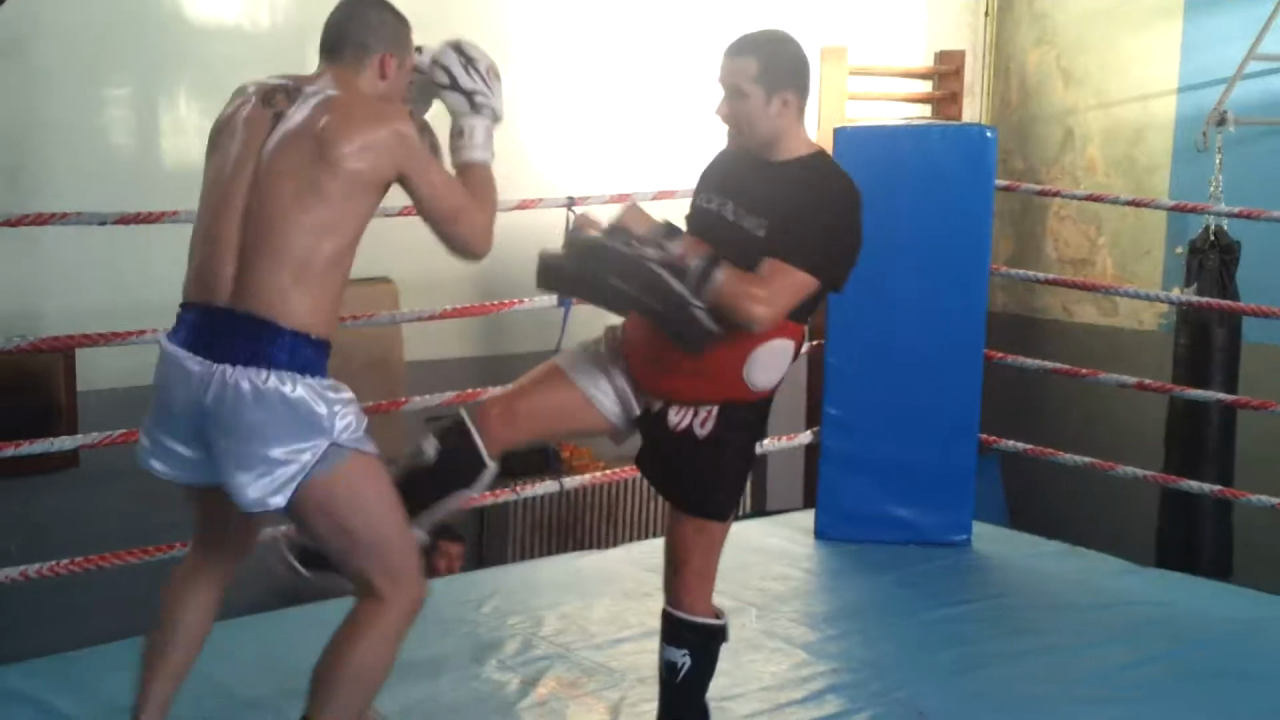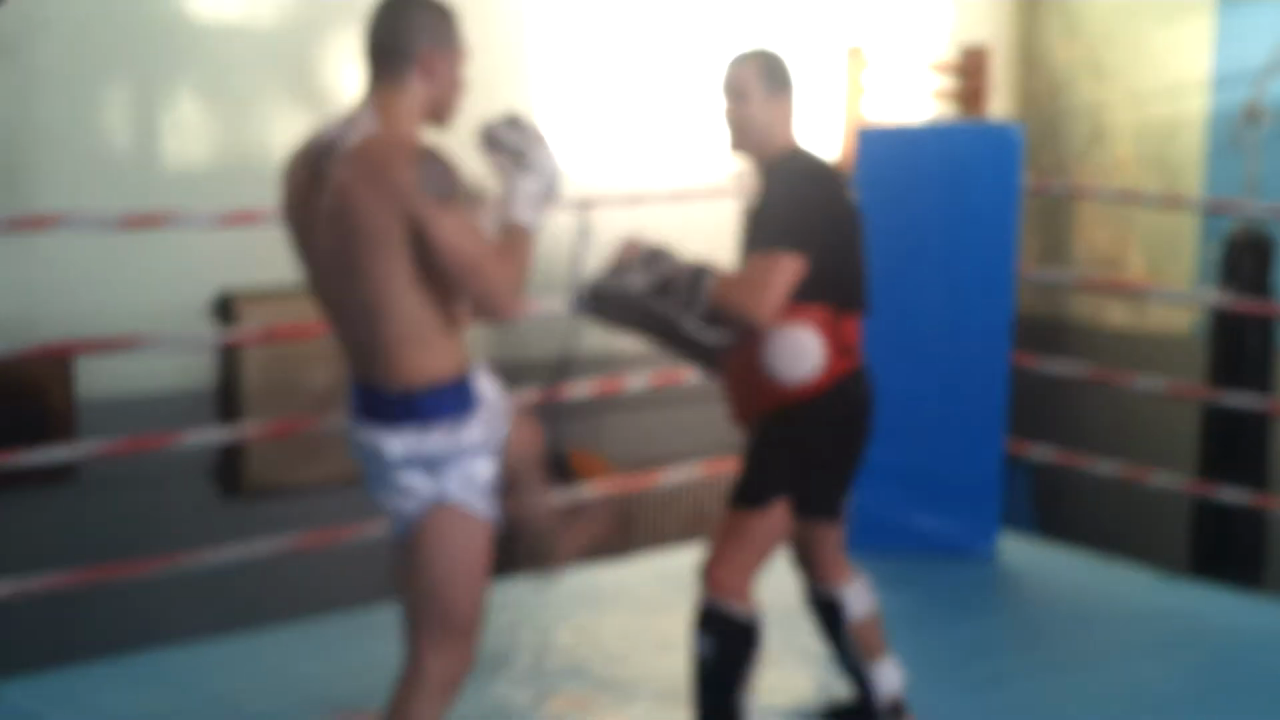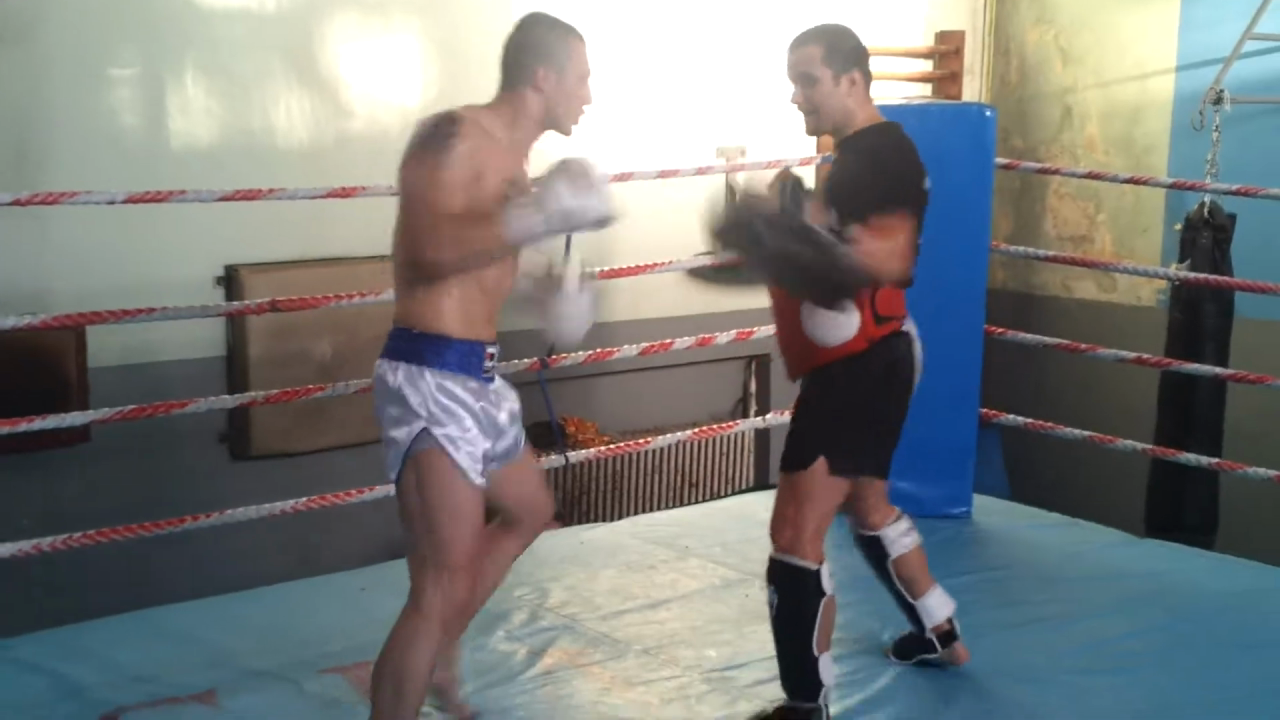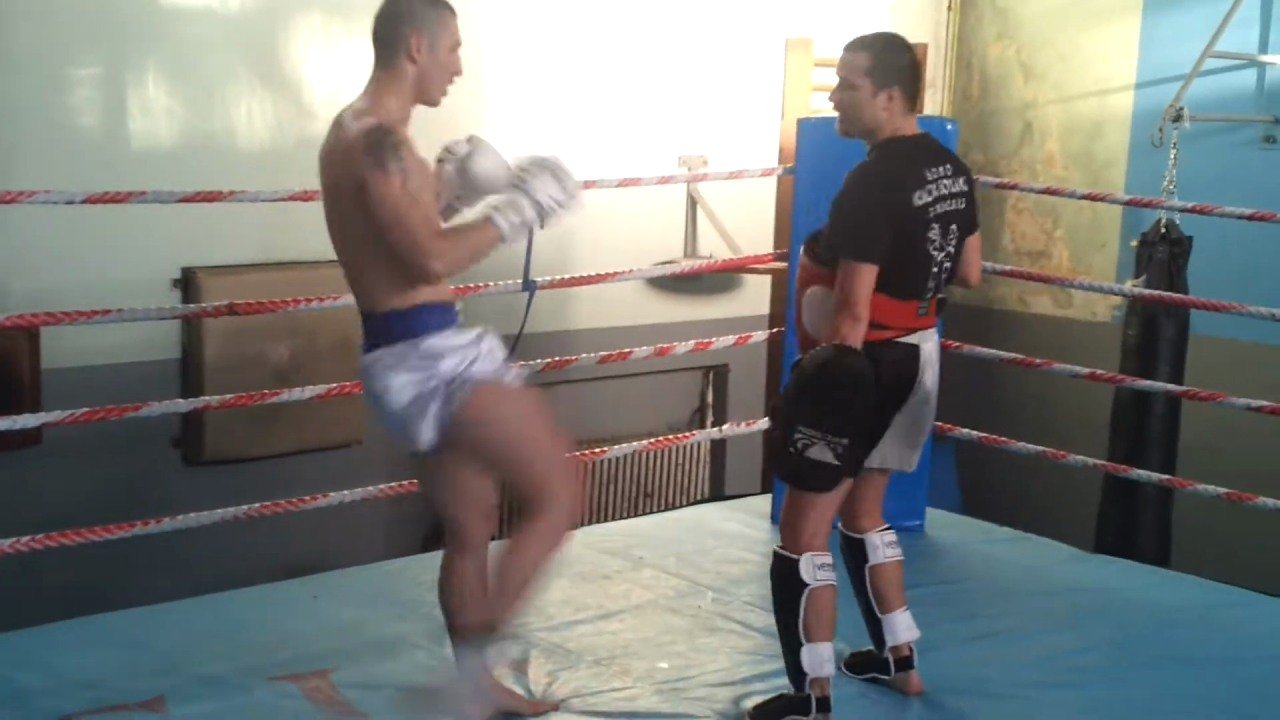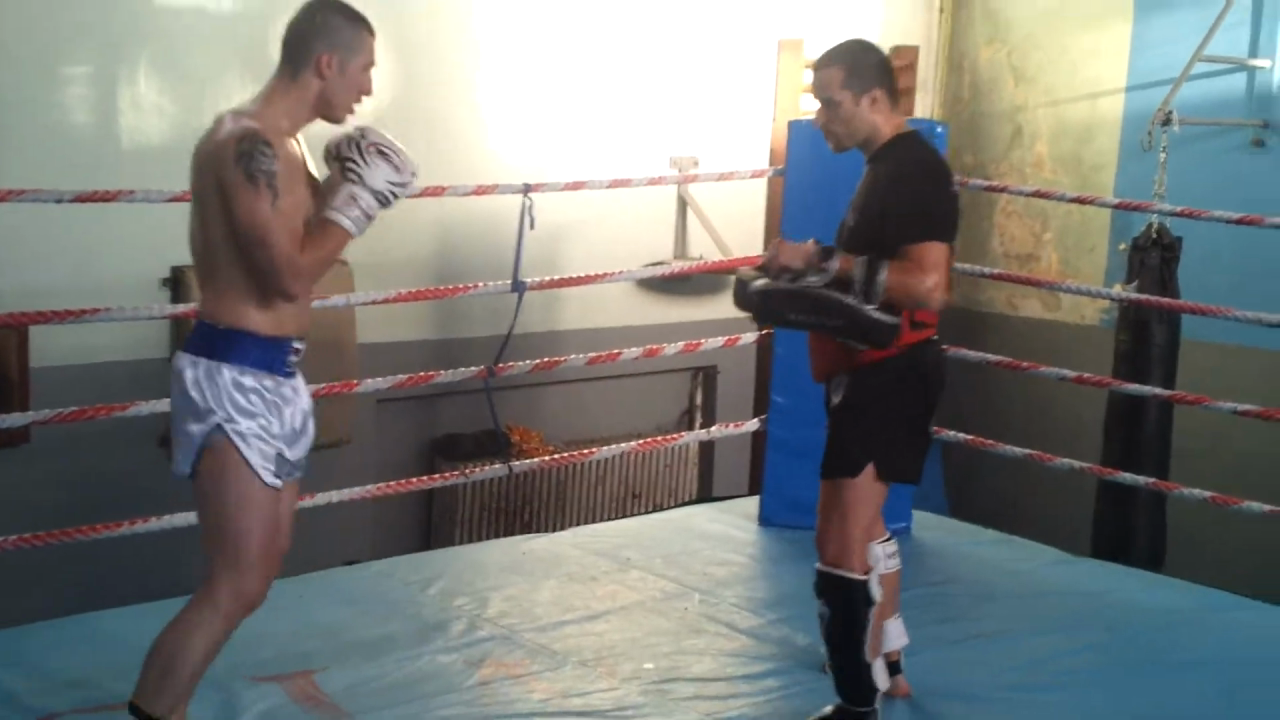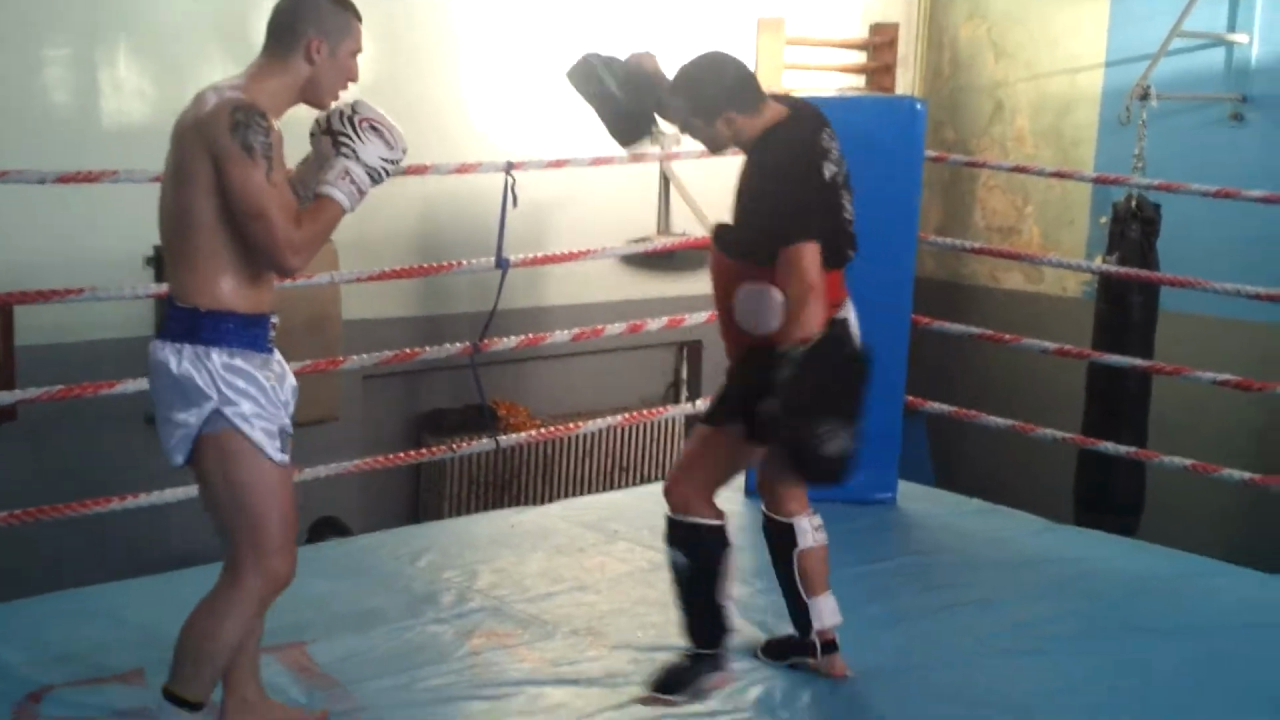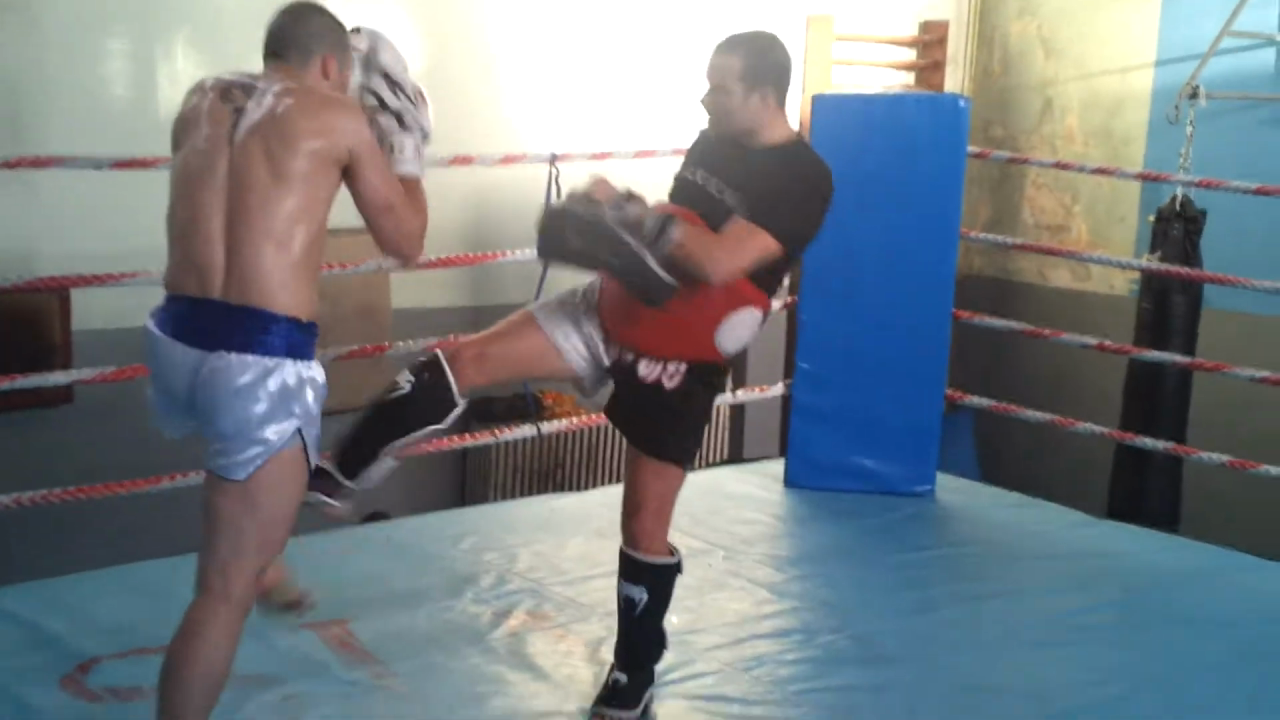
dt=0.7s
person 1, frame 1
left shoulder: (245, 103)
right shoulder: (387, 128)
right elbow: (469, 236)
right wrist: (477, 124)
left hip: (192, 360)
right hip: (277, 382)
left knee: (219, 547)
right knee: (397, 592)
person 1, frame 2
left shoulder: (311, 160)
right shoulder: (408, 165)
right elbow: (500, 297)
right wrist: (526, 191)
right hip: (425, 427)
left knee: (524, 444)
right knee: (443, 653)
left ankle: (544, 539)
person 1, frame 3
left shoulder: (511, 155)
right shoulder: (450, 134)
right elbow: (432, 247)
right wrist: (540, 212)
left hip: (471, 374)
right hip: (427, 378)
left knee: (529, 511)
right knee: (444, 591)
person 1, frame 4
left shoulder: (357, 134)
right shoulder: (379, 136)
right elbow: (430, 259)
left wrist: (455, 182)
right wrist: (519, 207)
left hip: (408, 354)
right hip: (428, 349)
left knee: (471, 532)
right knee: (558, 497)
person 1, frame 5
left shoulder: (274, 143)
right shoulder: (248, 143)
left elbow: (293, 249)
right elbow: (292, 276)
left wrist: (344, 184)
right wrist: (362, 193)
left hip: (268, 375)
right hip: (235, 378)
left knee: (257, 568)
right knee: (234, 584)
person 1, frame 6
left shoulder: (231, 108)
right shoulder: (241, 118)
right elbow: (287, 252)
left wrist: (323, 165)
right wrist: (356, 173)
left hip: (232, 350)
right hip: (217, 357)
left knee: (260, 550)
right knee: (265, 565)
person 1, frame 7
left shoulder: (202, 101)
right shoulder: (340, 115)
right elbow: (404, 242)
right wrist: (406, 134)
left hip: (178, 341)
right hip: (266, 359)
right knee: (229, 587)
left ankle: (261, 566)
person 2, frame 1
left shoulder: (830, 198)
right shoulder: (727, 166)
left elbow: (761, 306)
left wrist: (662, 242)
right wrist: (637, 242)
left hip: (720, 404)
right hip: (638, 355)
left knee: (689, 586)
right knee: (497, 416)
person 2, frame 2
left shoulder: (800, 184)
right shoulder: (791, 184)
left elbow: (757, 303)
left wrist: (661, 271)
left hip: (813, 407)
right hip: (803, 405)
left knee: (726, 577)
right knee: (824, 559)
person 2, frame 3
left shoulder: (876, 157)
right shoulder: (862, 154)
left elbow: (889, 257)
right elbow: (826, 253)
left wrist: (804, 230)
right wrist: (785, 223)
left hip: (857, 368)
right hip: (860, 363)
left knee: (794, 537)
right knee: (868, 503)
right ankle: (941, 633)
person 2, frame 4
left shoulder: (872, 182)
right shoulder: (949, 168)
left elbow: (852, 304)
right elbow: (967, 273)
left wrist: (828, 392)
left hip: (868, 363)
right hip: (917, 358)
left knee: (803, 529)
right knee: (862, 510)
right ankle: (898, 658)
person 2, frame 5
left shoulder: (912, 171)
right shoulder: (890, 167)
left elbow: (924, 284)
left wrist: (825, 265)
right wrist: (818, 261)
left hip: (890, 376)
right hip: (877, 373)
left knee: (840, 546)
right knee: (863, 525)
right ankle: (884, 656)
person 2, frame 6
left shoulder: (780, 167)
right shoulder: (794, 122)
left elbow: (805, 289)
left wrist: (798, 389)
right wrist: (653, 88)
left hip: (810, 351)
right hip: (815, 346)
left knee: (686, 484)
right knee: (784, 494)
left ankle: (706, 652)
right ankle: (821, 642)
person 2, frame 7
left shoulder: (803, 180)
right shoulder: (715, 141)
left elbow: (726, 261)
left wrist: (623, 209)
right wrist: (622, 219)
left hip: (685, 359)
right hip: (615, 310)
left knee: (644, 525)
right knee: (463, 362)
right ankle: (338, 472)
